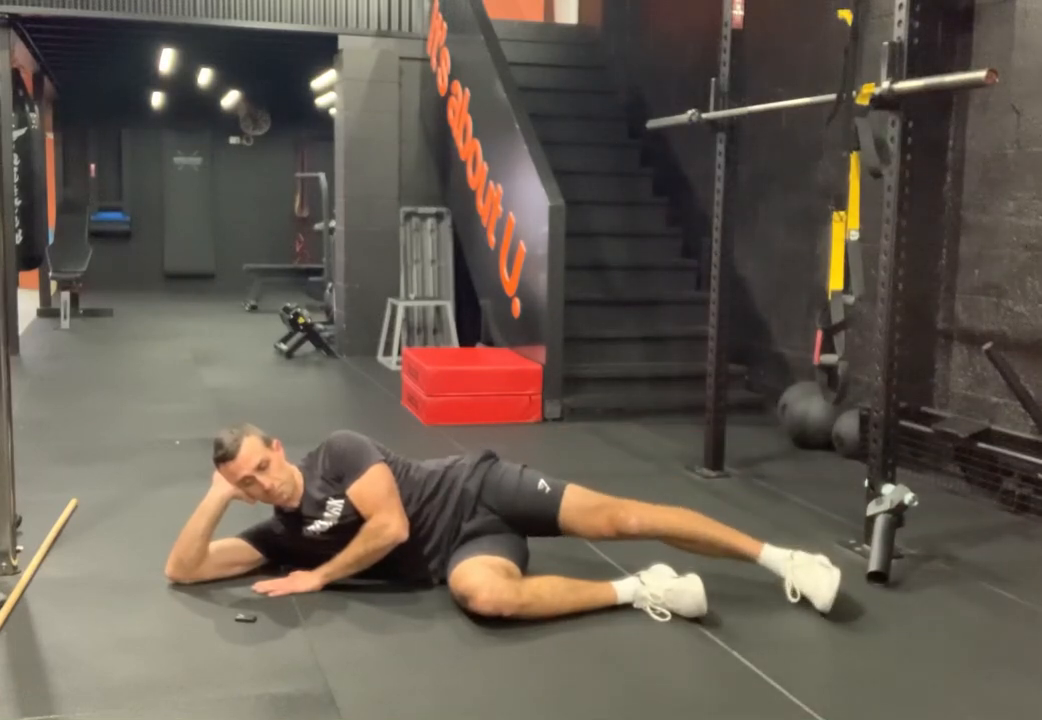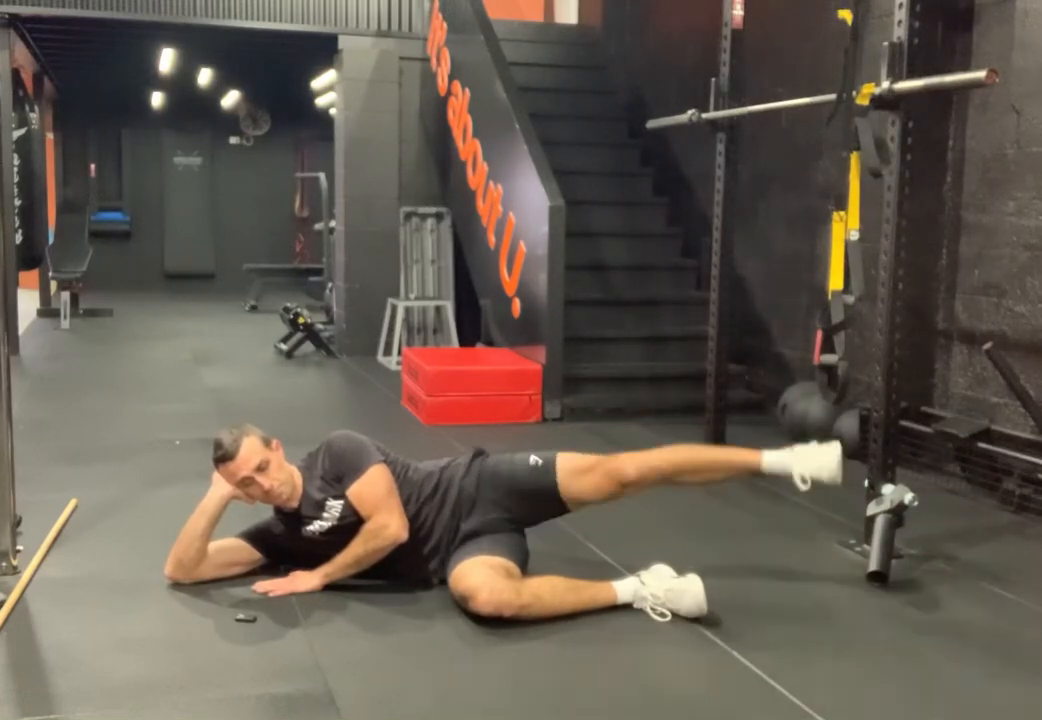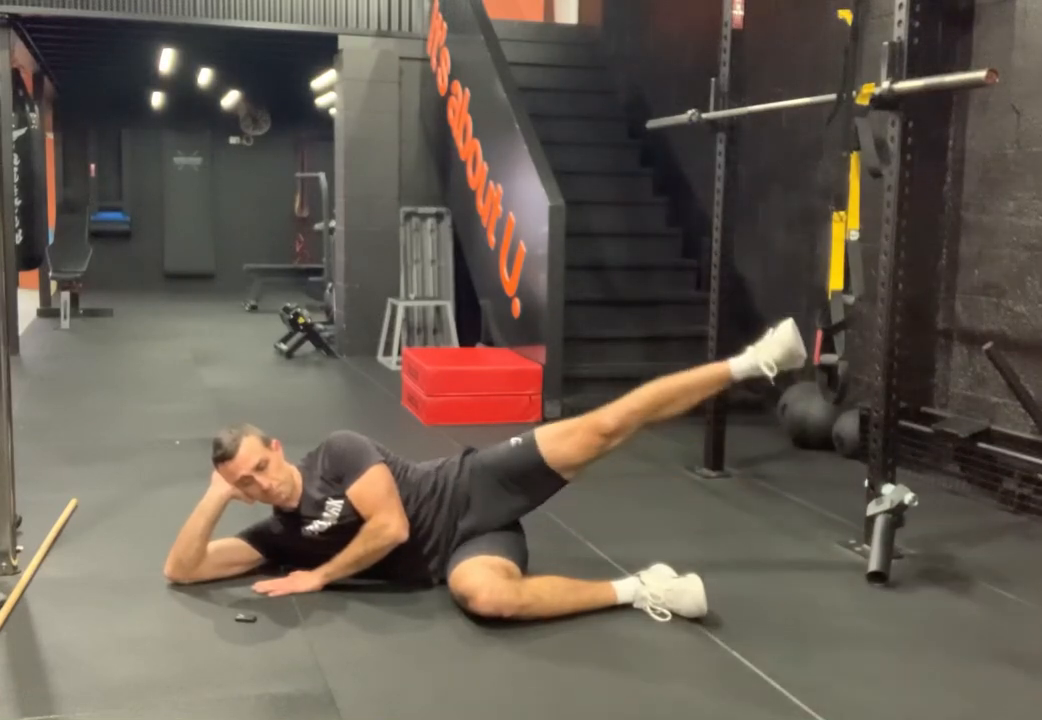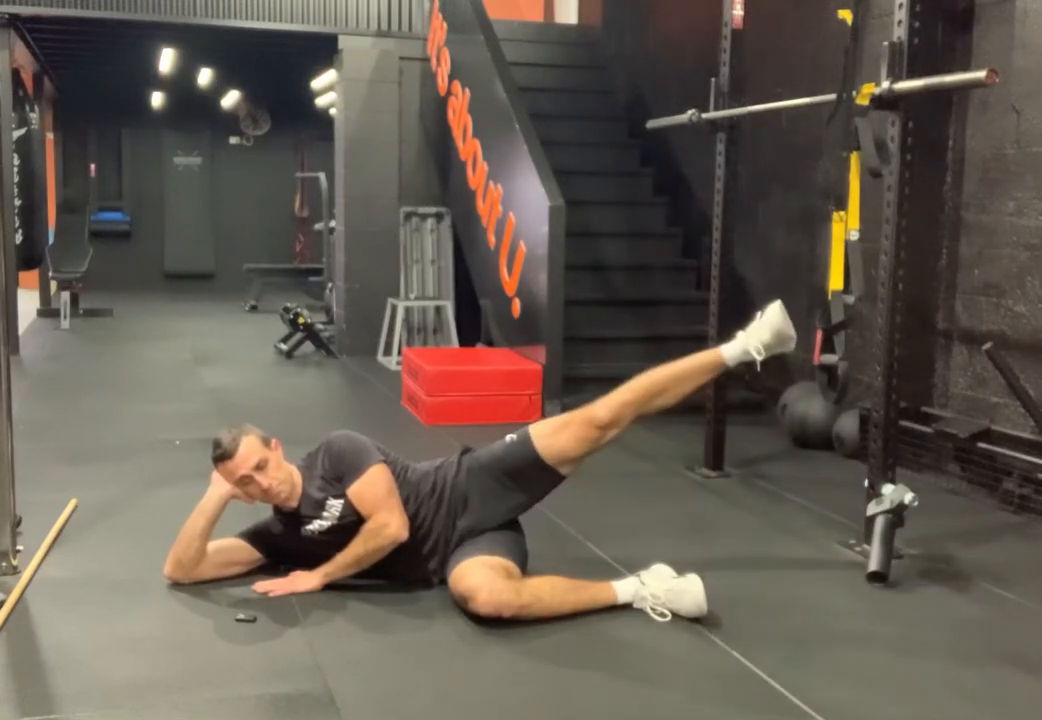
dt=0.3s
person 1, frame 1
left shoulder: (339, 452)
right shoulder: (281, 533)
left elbow: (391, 526)
right elbow: (183, 569)
left wrist: (319, 577)
right wrist: (216, 496)
left hip: (478, 491)
right hip: (458, 552)
left knee: (613, 515)
right knee: (484, 595)
left ankle: (779, 557)
right ankle: (637, 591)
person 1, frame 2
left shoulder: (337, 451)
right shoulder: (278, 535)
left elbow: (392, 528)
right elbow: (181, 570)
left wrist: (319, 575)
right wrist: (215, 497)
left hip: (477, 490)
right hip: (459, 553)
left knee: (618, 473)
right knee: (485, 595)
left ankle: (782, 460)
right ankle: (634, 589)
person 1, frame 3
left shoulder: (339, 452)
right shoulder: (280, 536)
left elbow: (391, 526)
right elbow: (181, 569)
left wrist: (318, 578)
right wrist: (214, 497)
left hip: (474, 488)
right hip: (464, 547)
left knee: (599, 429)
right knee: (485, 596)
left ankle: (748, 365)
right ankle: (635, 589)
person 1, frame 4
left shoulder: (337, 452)
right shoulder: (281, 534)
left elbow: (391, 526)
right elbow: (182, 569)
left wrist: (319, 578)
right wrist: (215, 495)
left hip: (471, 489)
right hip: (456, 552)
left knee: (596, 421)
right knee: (484, 595)
left ankle: (741, 348)
right ankle: (635, 589)
